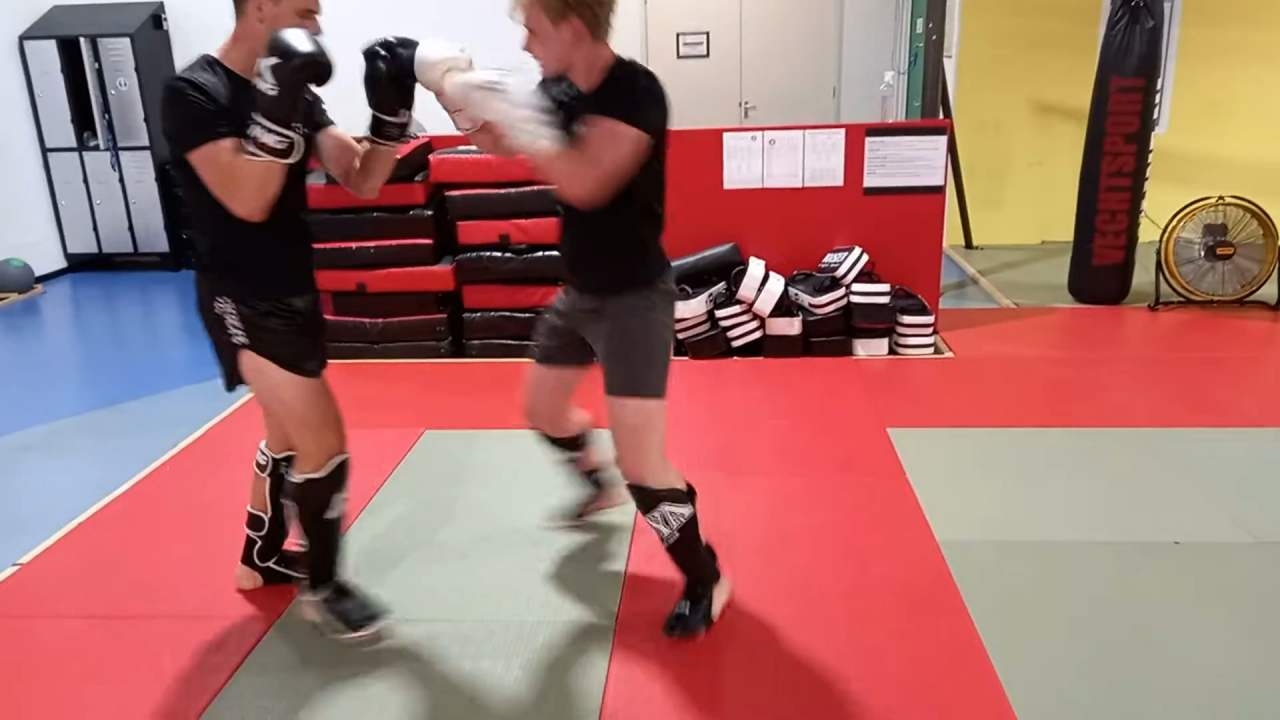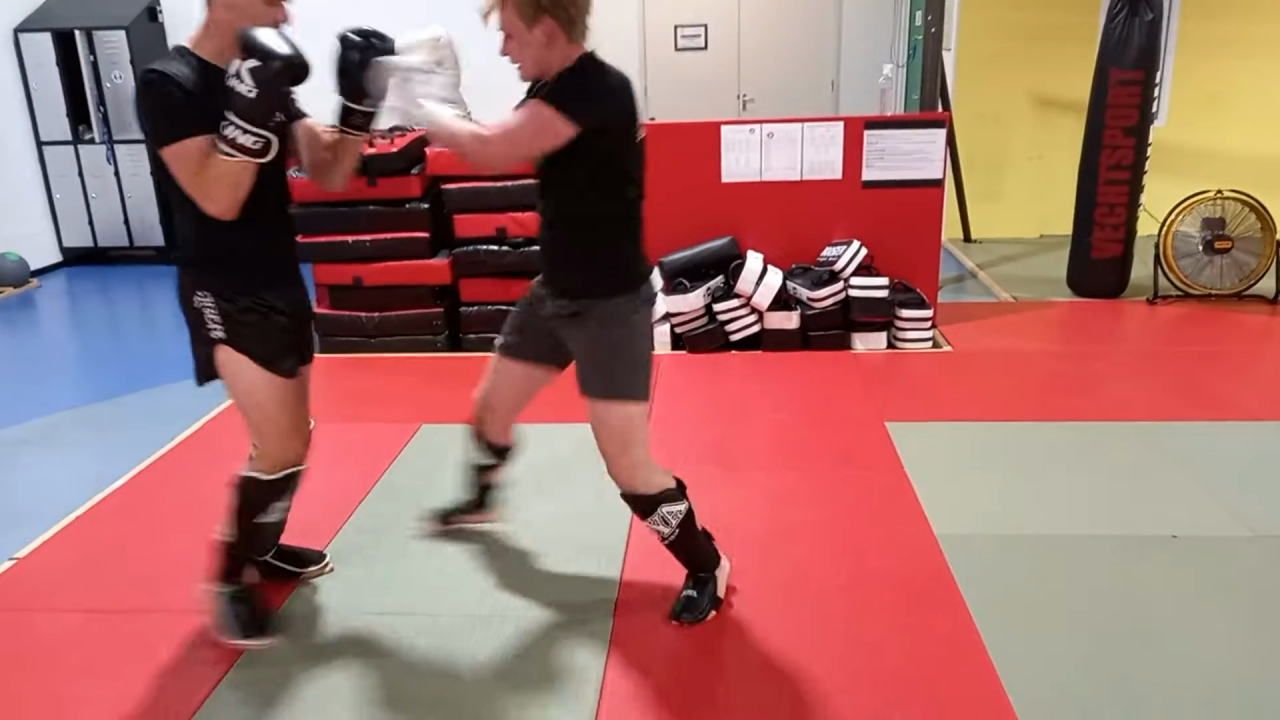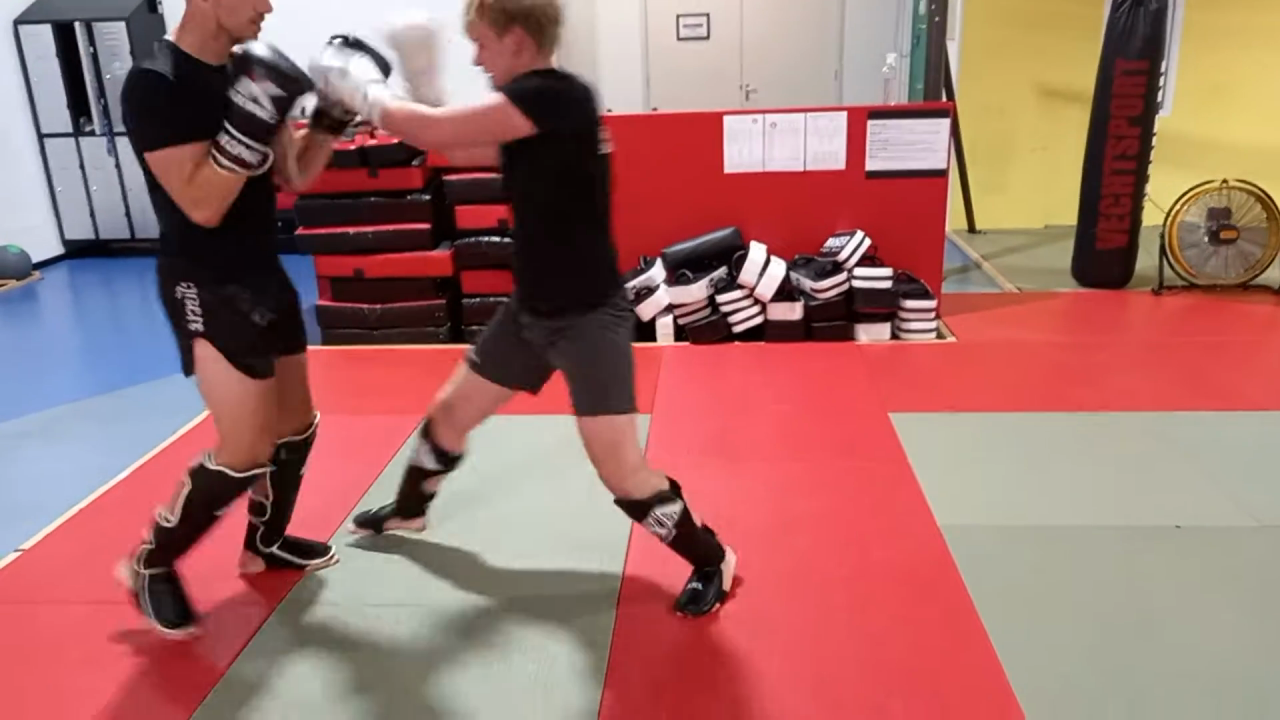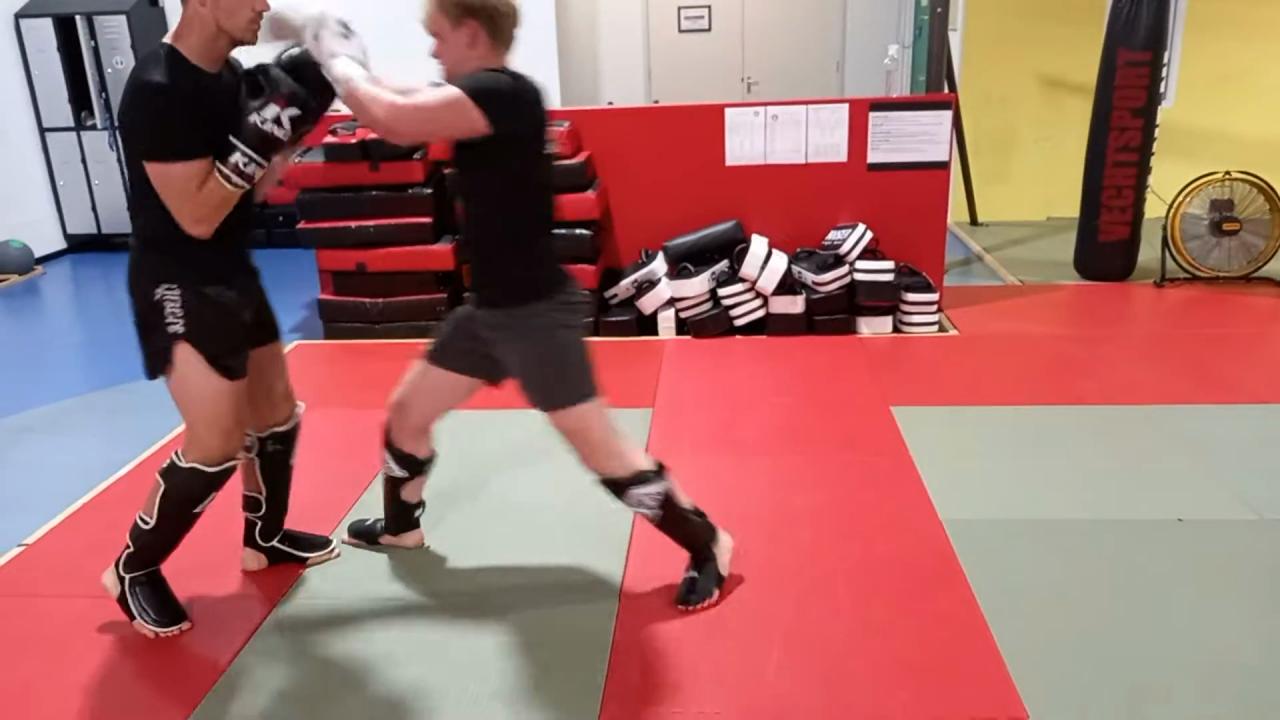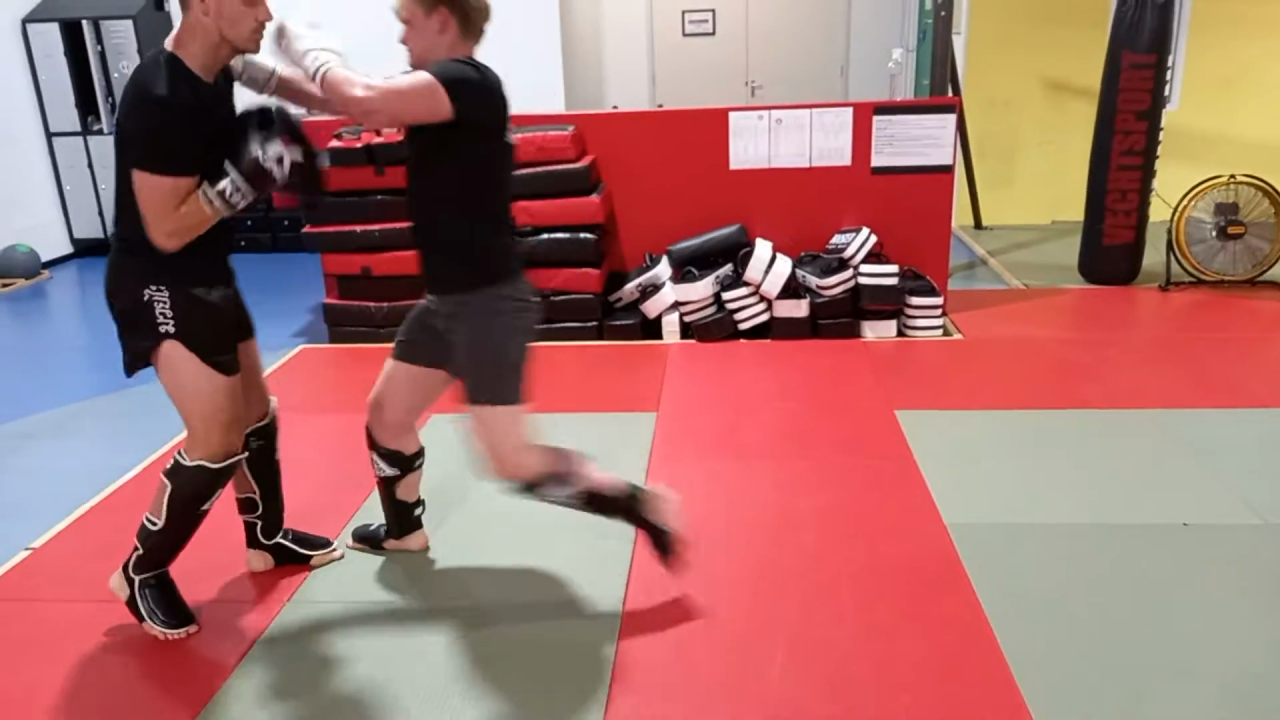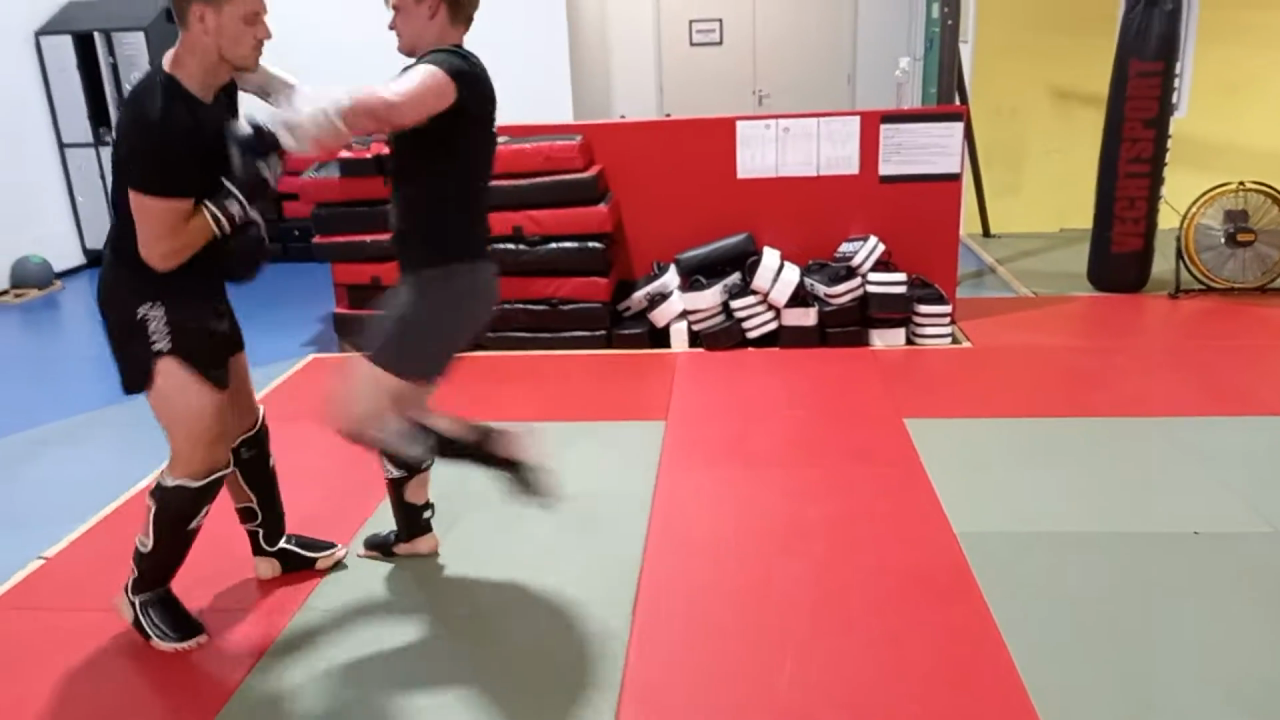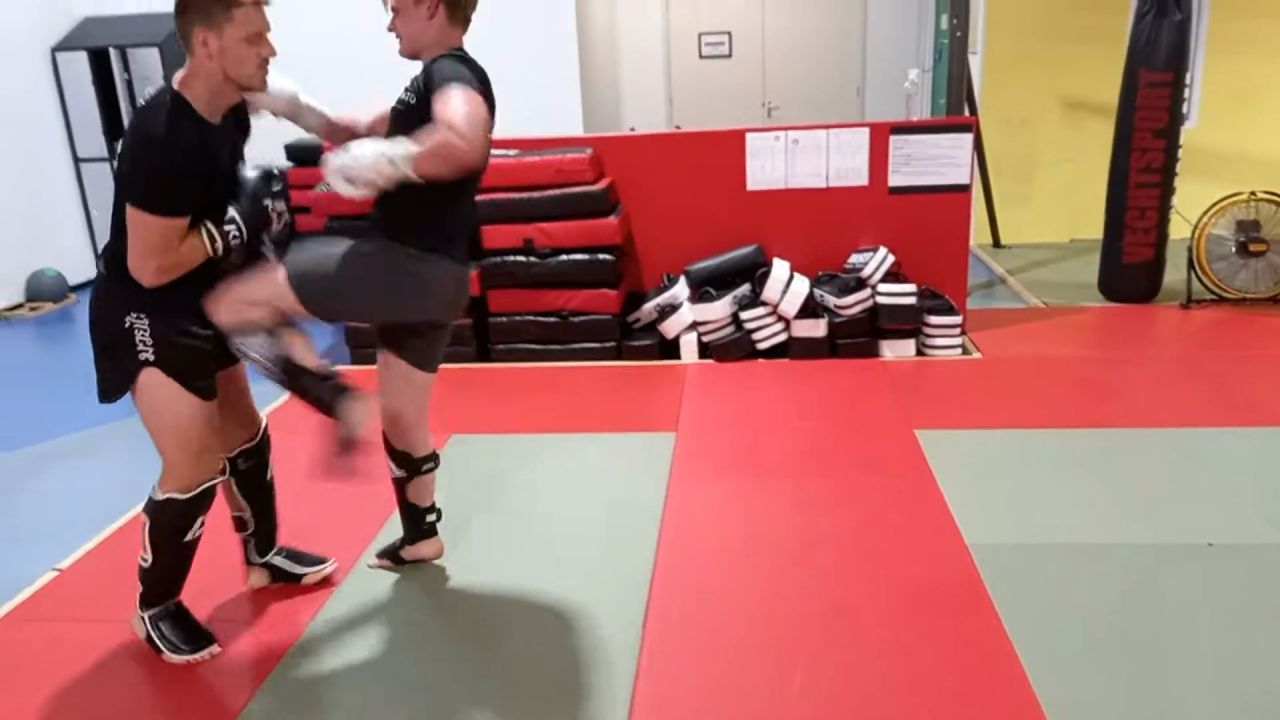
dt=0.1s
person 1, frame 1
left shoulder: (285, 85)
right shoulder: (194, 94)
left elbow: (362, 183)
right elbow: (248, 202)
left wrist: (391, 109)
right wrist: (278, 105)
left hip: (290, 286)
right hip: (244, 298)
left knee: (289, 435)
right knee: (323, 444)
left ankle: (260, 555)
right ankle: (322, 586)
person 1, frame 2
left shoulder: (263, 70)
right shoulder: (168, 84)
left elbow: (331, 173)
right elbow: (217, 198)
left wrist: (359, 99)
right wrist: (250, 101)
left hip: (279, 279)
right hip: (224, 295)
left knee: (287, 433)
right knee: (281, 451)
left ankle: (260, 549)
right ankle: (232, 582)
person 1, frame 3
left shoulder: (246, 69)
right shoulder: (154, 84)
left elbow: (297, 174)
right elbow: (202, 207)
left wrist: (335, 106)
right wrist: (250, 117)
left hip: (263, 273)
right hip: (206, 287)
left knee: (294, 422)
right knee: (246, 447)
left ankle: (266, 540)
right ankle: (153, 566)
person 1, frame 4
left shoulder: (224, 70)
right shoulder: (159, 90)
left elbow: (260, 183)
right elbow: (198, 218)
left wrist: (296, 113)
right wrist: (260, 134)
left hip: (229, 274)
right hip: (177, 288)
left knee: (275, 417)
right knee: (218, 445)
left ankle: (267, 537)
right ankle: (134, 570)
person 1, frame 5
left shoulder: (214, 71)
right shoulder: (158, 99)
right elbow: (168, 231)
right wrist: (244, 174)
left hip: (206, 275)
right hip: (160, 287)
left knee: (254, 412)
right knee: (217, 440)
left ankle: (267, 537)
right ankle: (142, 572)
person 1, frame 6
left shoulder: (214, 84)
right shoulder: (158, 121)
right elbow: (160, 250)
left wrist: (251, 194)
right wrist: (238, 201)
left hip: (198, 290)
right hip: (151, 302)
left knee: (242, 422)
right knee: (201, 455)
left ankle: (272, 543)
right ankle: (145, 593)
person 1, frame 7
left shoulder: (225, 106)
right shoulder: (163, 139)
right elbow: (149, 268)
left wrist: (243, 232)
right wrist: (237, 225)
left hip: (191, 301)
right hip: (142, 312)
left knee: (242, 433)
right knee: (194, 467)
left ankle: (263, 554)
right ankle: (155, 606)
person 2, frame 1
left shoulder: (635, 90)
right shoulder: (560, 85)
left elbow: (580, 185)
right elbow: (506, 144)
left wrist: (515, 117)
right wrist: (465, 101)
left hip: (634, 297)
right hip: (580, 290)
left knee: (640, 456)
right knee: (541, 409)
left ankle: (705, 581)
right ankle: (595, 481)
person 2, frame 2
left shoulder: (593, 86)
right shoulder: (558, 88)
left elbow: (488, 151)
right elbow: (499, 159)
left wrist: (426, 111)
right wrist: (448, 113)
left hip: (612, 303)
right hip: (558, 292)
left knee: (628, 466)
right knee: (491, 405)
left ankle: (705, 568)
right ankle: (480, 498)
person 2, frame 3
left shoulder: (554, 98)
right shoulder: (528, 100)
left elbow: (432, 133)
right elbow: (457, 146)
left wrist: (361, 88)
right wrist: (420, 84)
left hip: (589, 318)
right hip: (531, 310)
left knee: (622, 472)
right knee: (447, 412)
left ankle: (710, 559)
right ankle: (408, 509)
person 2, frame 4
left shoulder: (501, 93)
right shoulder: (483, 97)
left elbow: (389, 120)
right elbow: (397, 108)
left wrist: (338, 57)
right wrist: (347, 59)
left hip: (536, 315)
right hip: (490, 309)
left knee: (602, 455)
right knee: (404, 413)
left ankle: (704, 544)
right ankle: (400, 523)
person 2, frame 5
left shoulder: (465, 81)
right shoulder: (444, 86)
left elbow: (364, 102)
right elbow: (370, 98)
left wrist: (312, 53)
left hip: (487, 301)
right hip: (449, 297)
left knee: (513, 461)
right knee: (385, 413)
left ankle: (645, 509)
right ankle: (403, 527)
person 2, frame 6
left shoulder: (449, 66)
right shoulder: (447, 74)
left elbow: (385, 110)
right elbow: (385, 117)
left wrist: (309, 121)
left hip: (446, 280)
right hip: (446, 278)
left knee: (359, 419)
right knee: (387, 416)
left ankle: (495, 448)
right ankle: (414, 531)
person 2, frame 7
left shoulder: (450, 73)
right shoulder: (437, 77)
left elbow: (465, 142)
right elbow: (367, 134)
left wrist: (383, 161)
right wrist: (295, 106)
left hip: (401, 262)
right hip: (437, 271)
left knee: (227, 304)
right knee: (401, 416)
right ankle: (420, 535)
